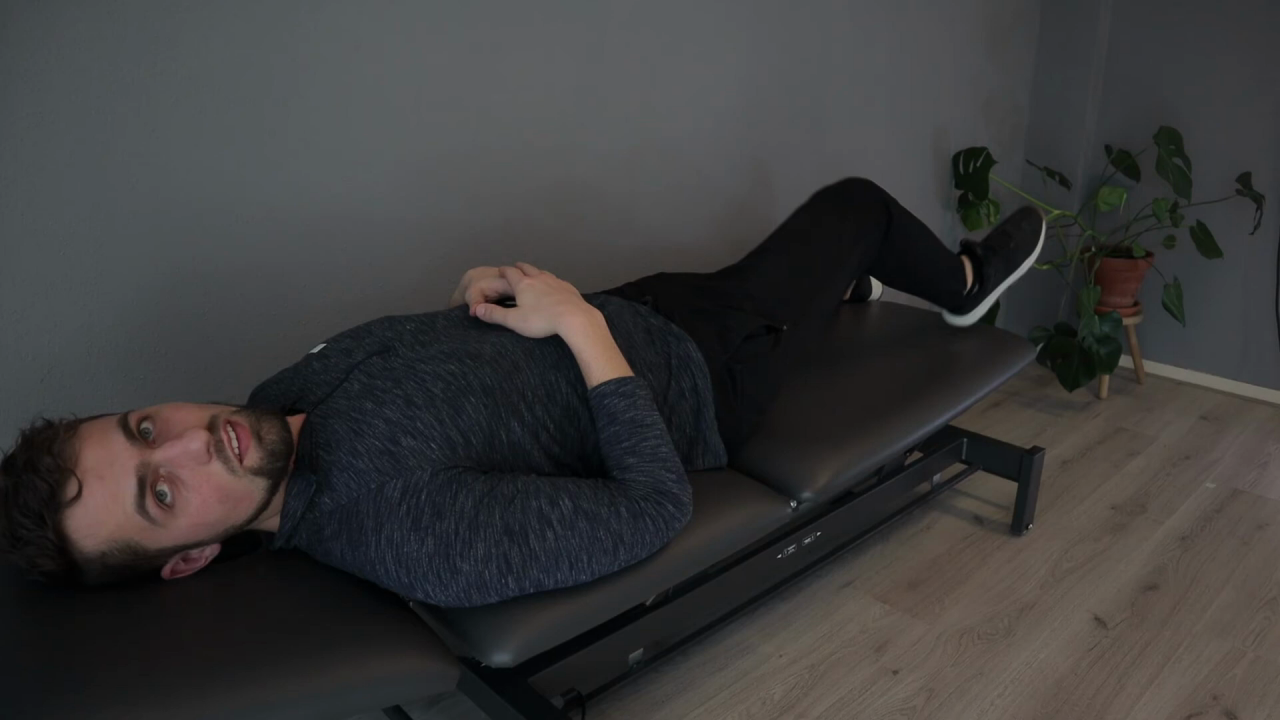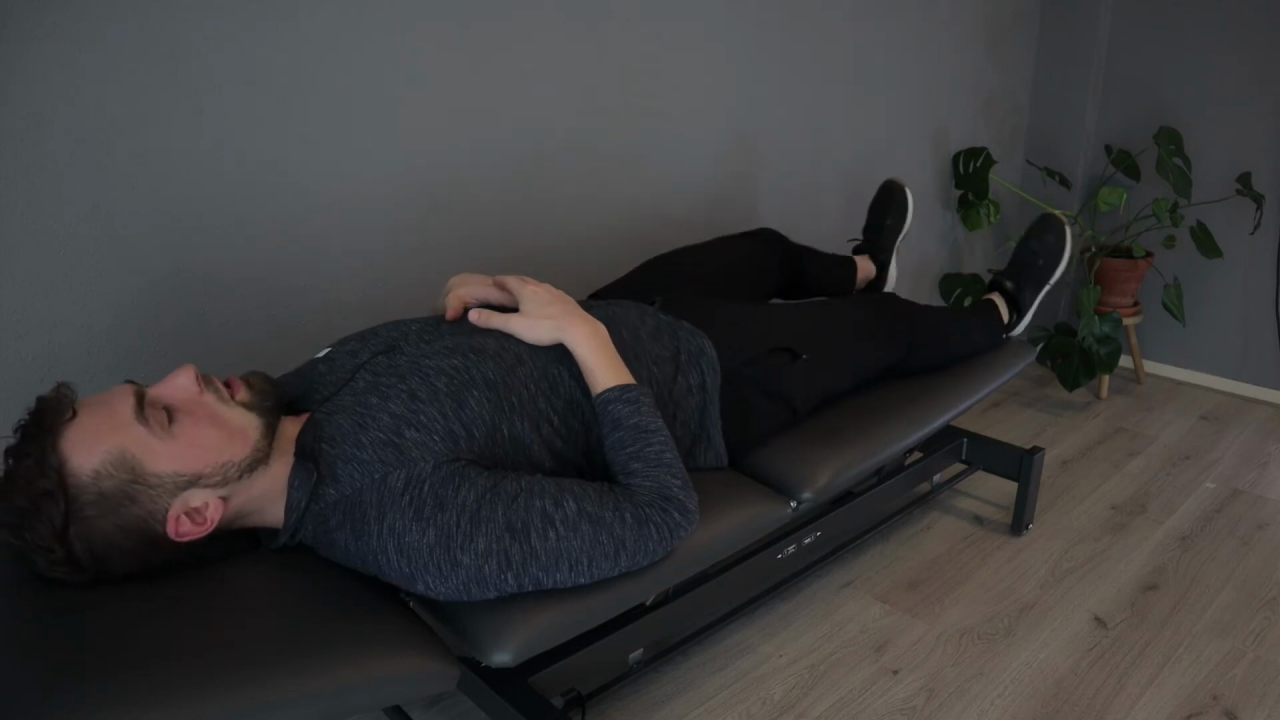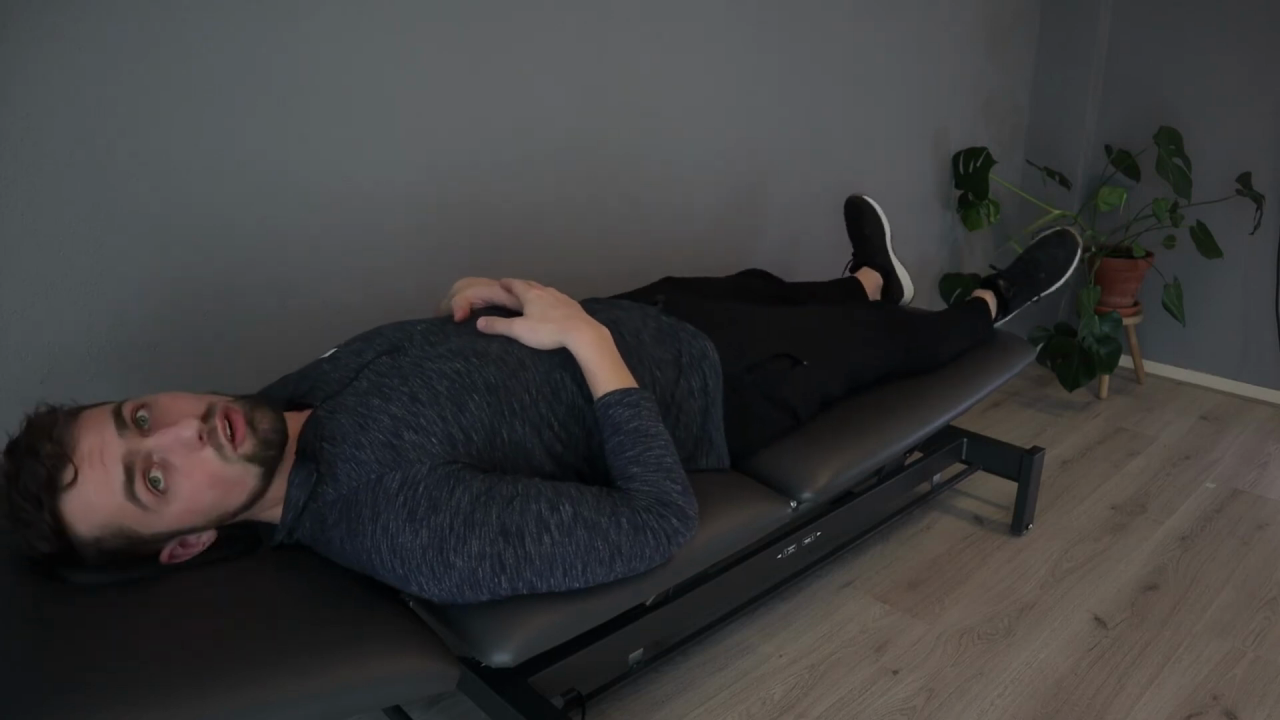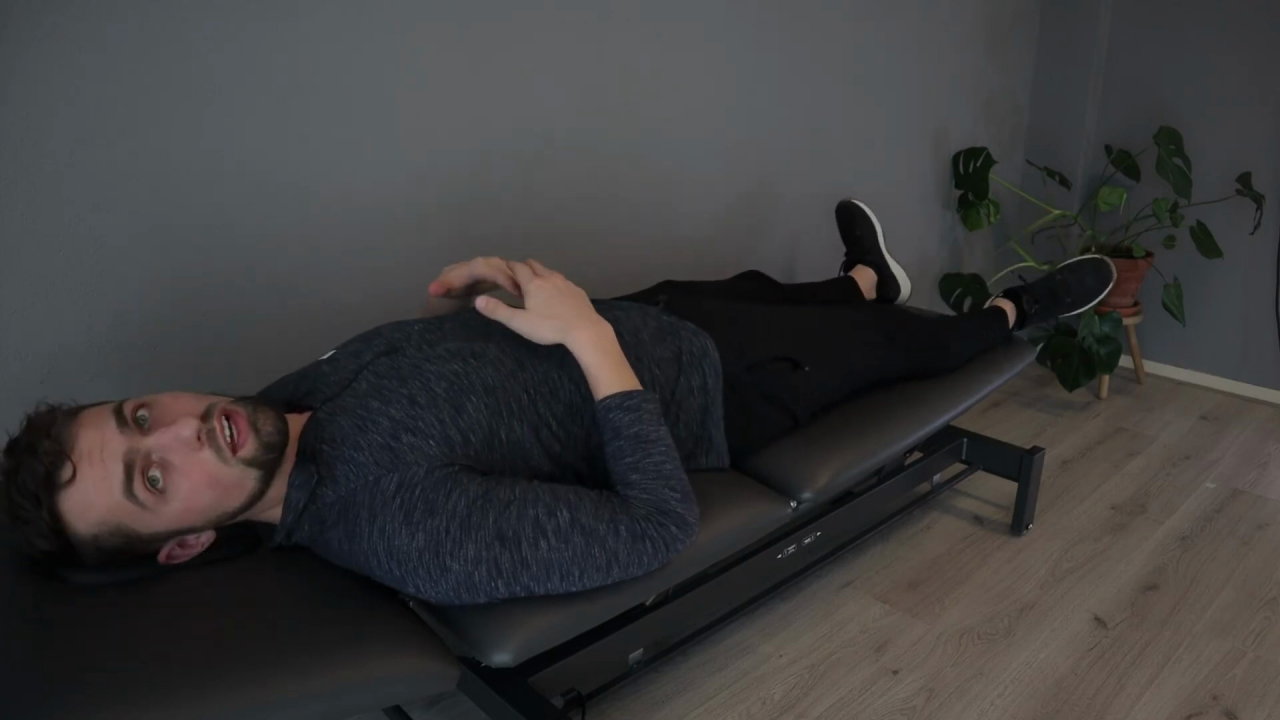
dt=1s
person 1, frame 1
left shoulder: (283, 404)
right shoulder: (412, 536)
right elbow: (657, 508)
left wrist: (476, 295)
right wrist: (583, 324)
left hip: (632, 309)
right hip: (698, 381)
right knee: (856, 203)
left ankle: (847, 286)
right ankle: (963, 285)
person 1, frame 2
left shoulder: (291, 401)
right shoulder: (410, 523)
right elbow: (660, 518)
left wrist: (458, 307)
right wrist: (585, 334)
left hip: (631, 318)
right hip: (703, 385)
left knee: (751, 248)
right knee: (877, 330)
left ankle: (863, 266)
right ankle: (998, 315)
person 1, frame 3
left shoulder: (285, 401)
right shoulder: (401, 525)
right elbow: (659, 523)
left wrist: (472, 308)
right wrist: (589, 337)
right hip: (706, 394)
left knee: (747, 283)
right knee: (884, 344)
left ankle: (872, 282)
right ankle: (991, 303)
person 1, frame 4
left shoulder: (284, 395)
right shoulder: (401, 529)
right elbow: (660, 525)
left wrist: (451, 300)
right wrist: (588, 334)
right hip: (705, 401)
left knee: (755, 286)
right knee: (885, 350)
left ankle: (869, 282)
right ankle: (1010, 315)
